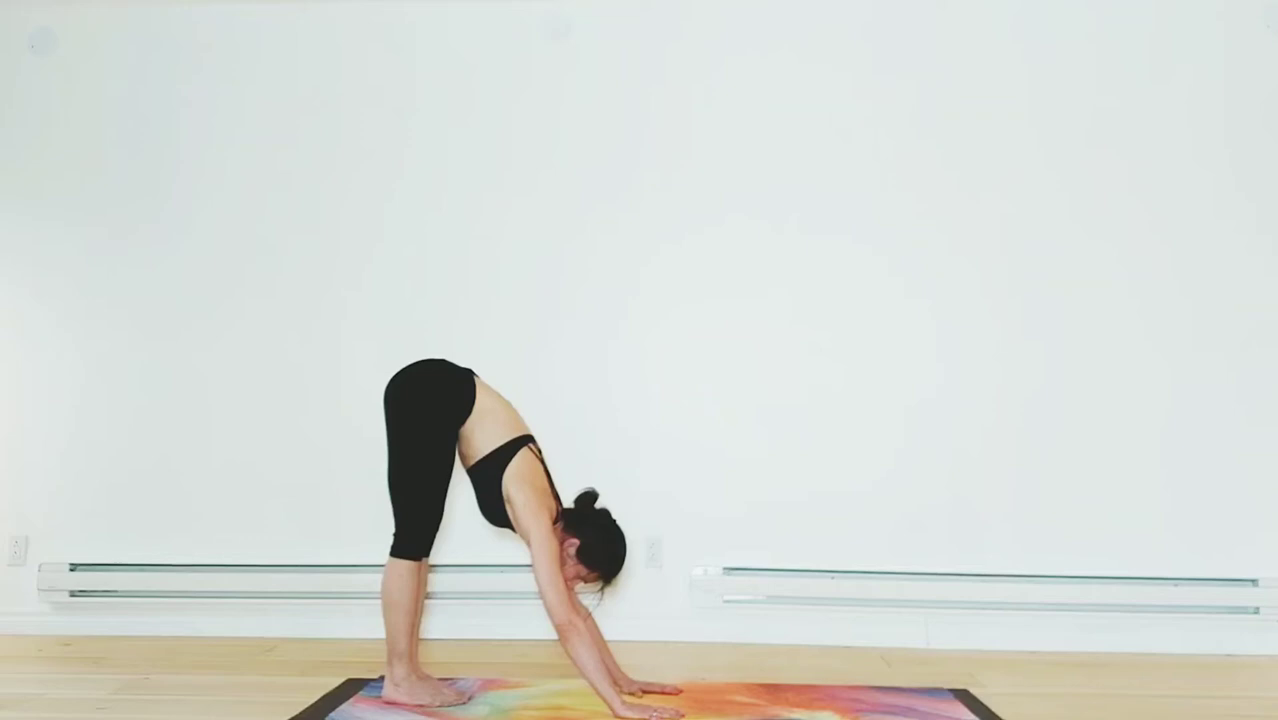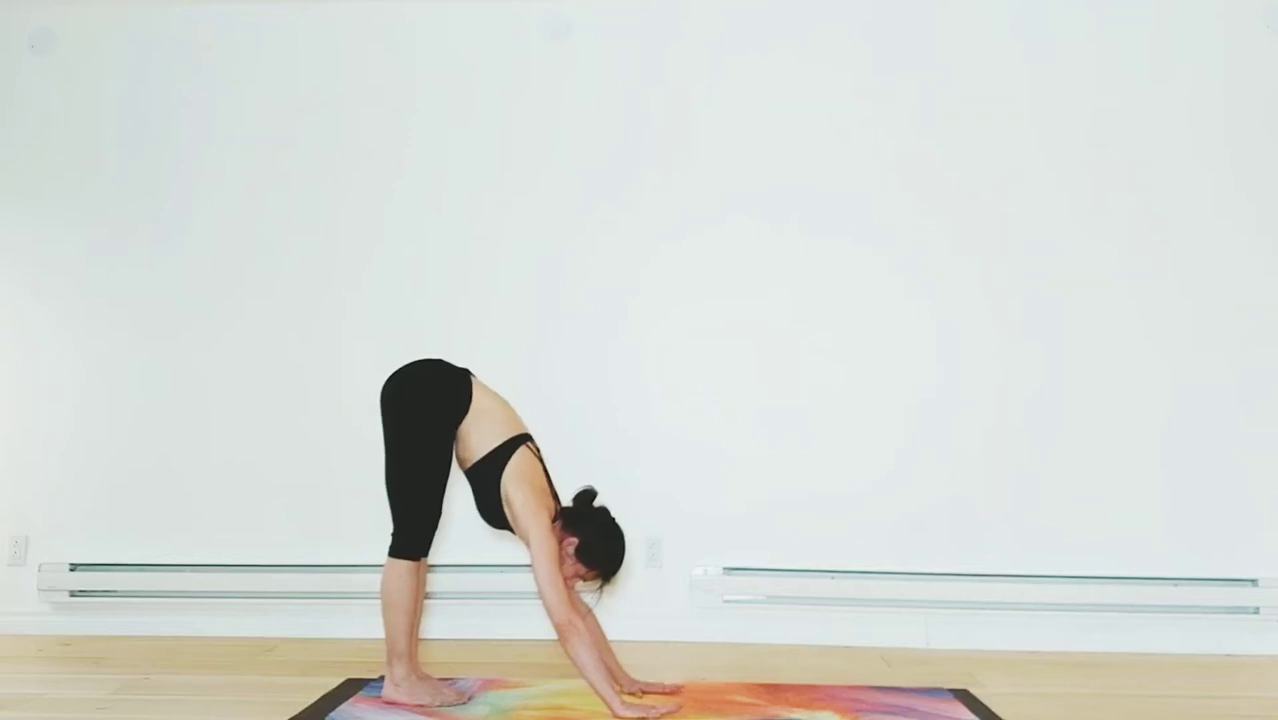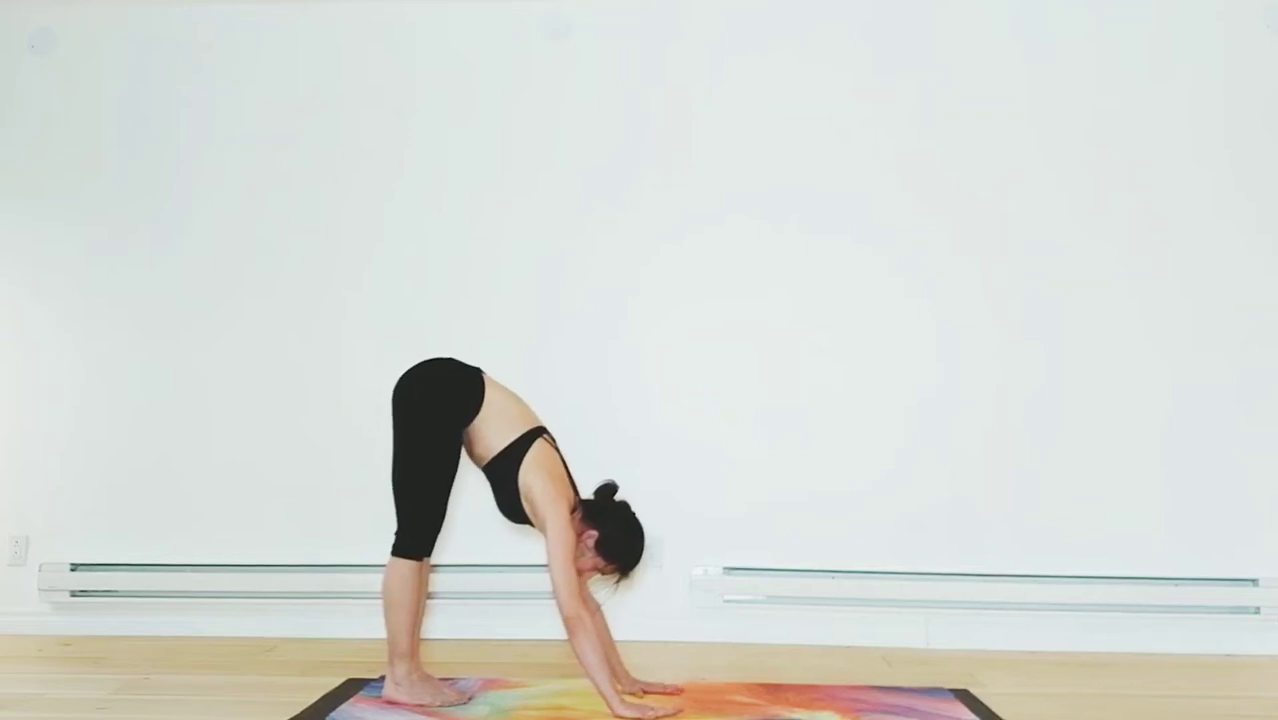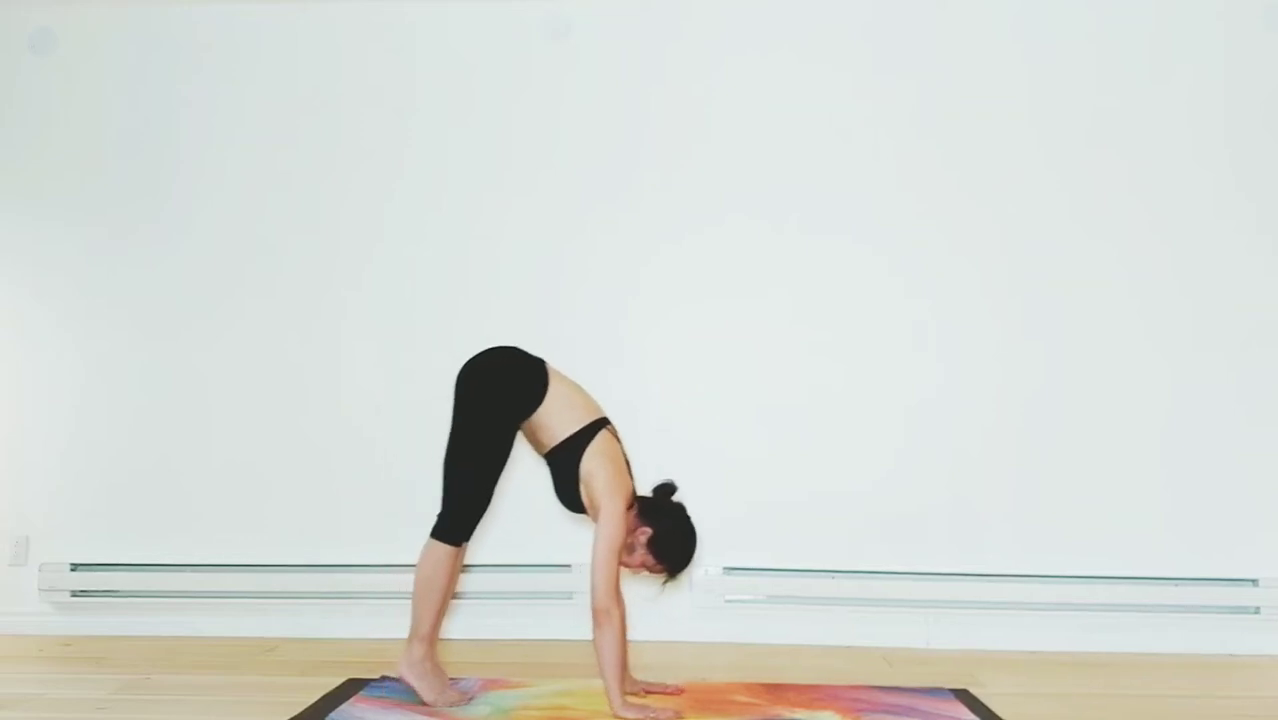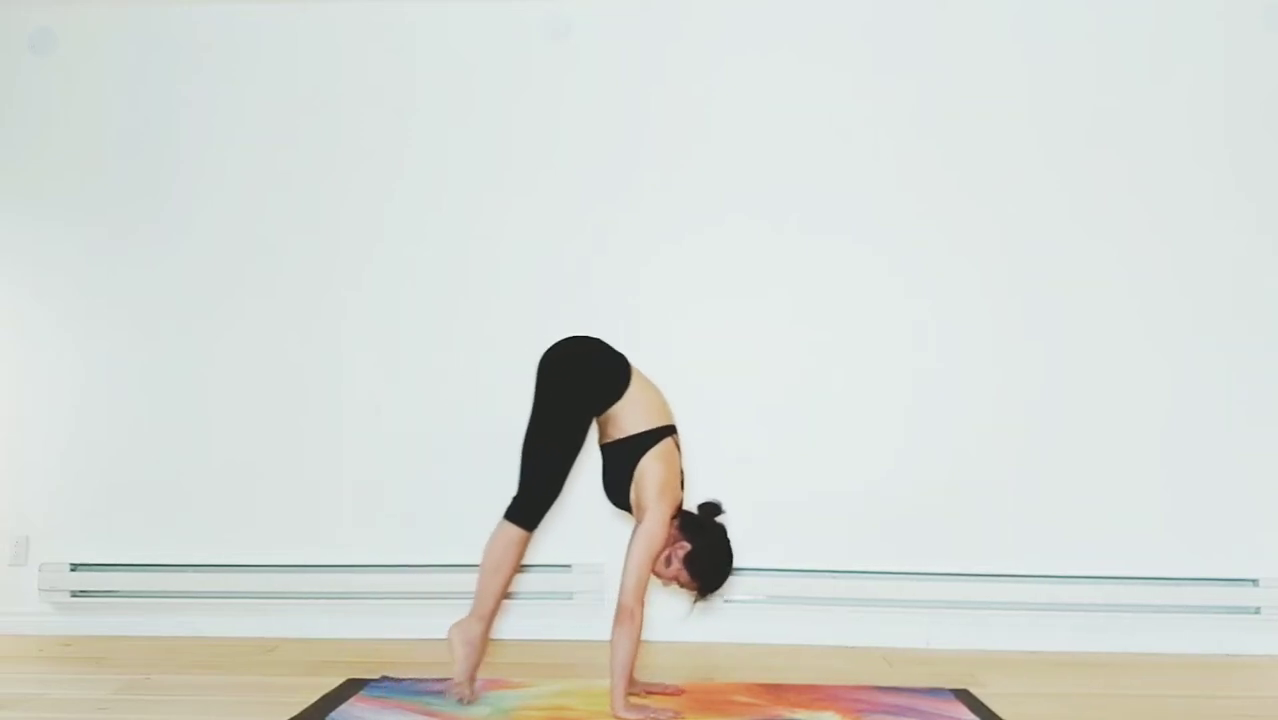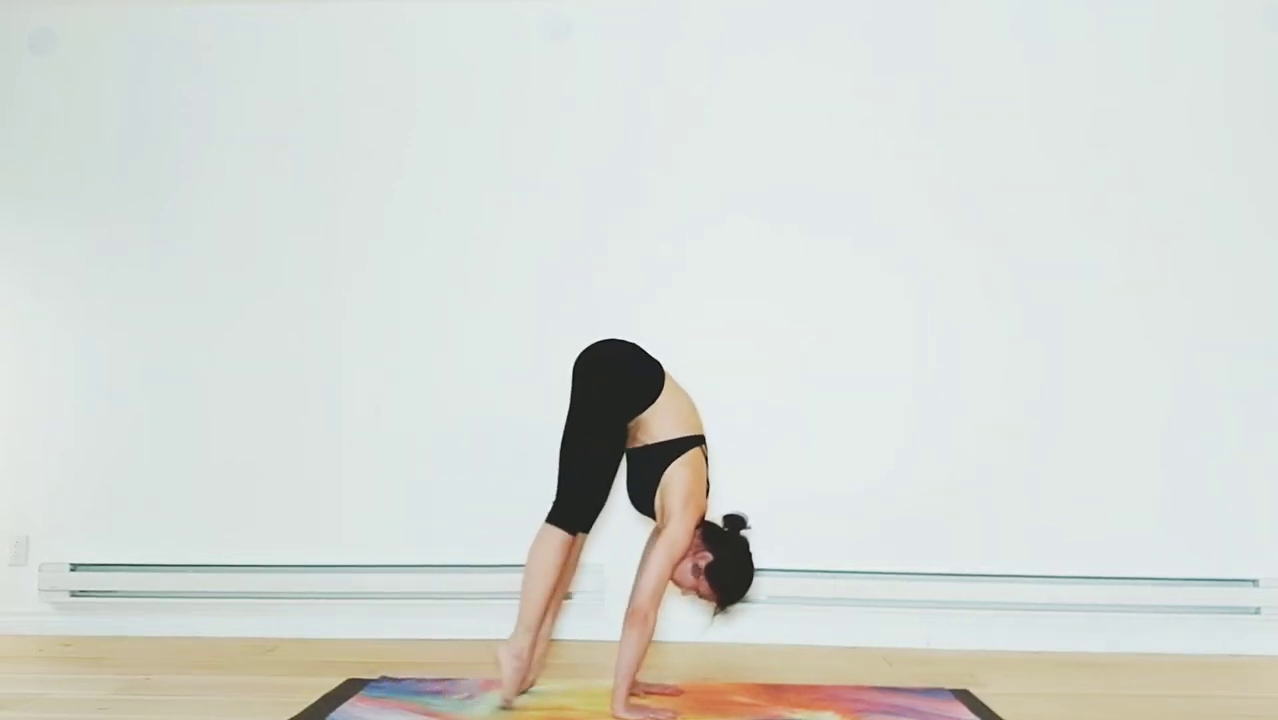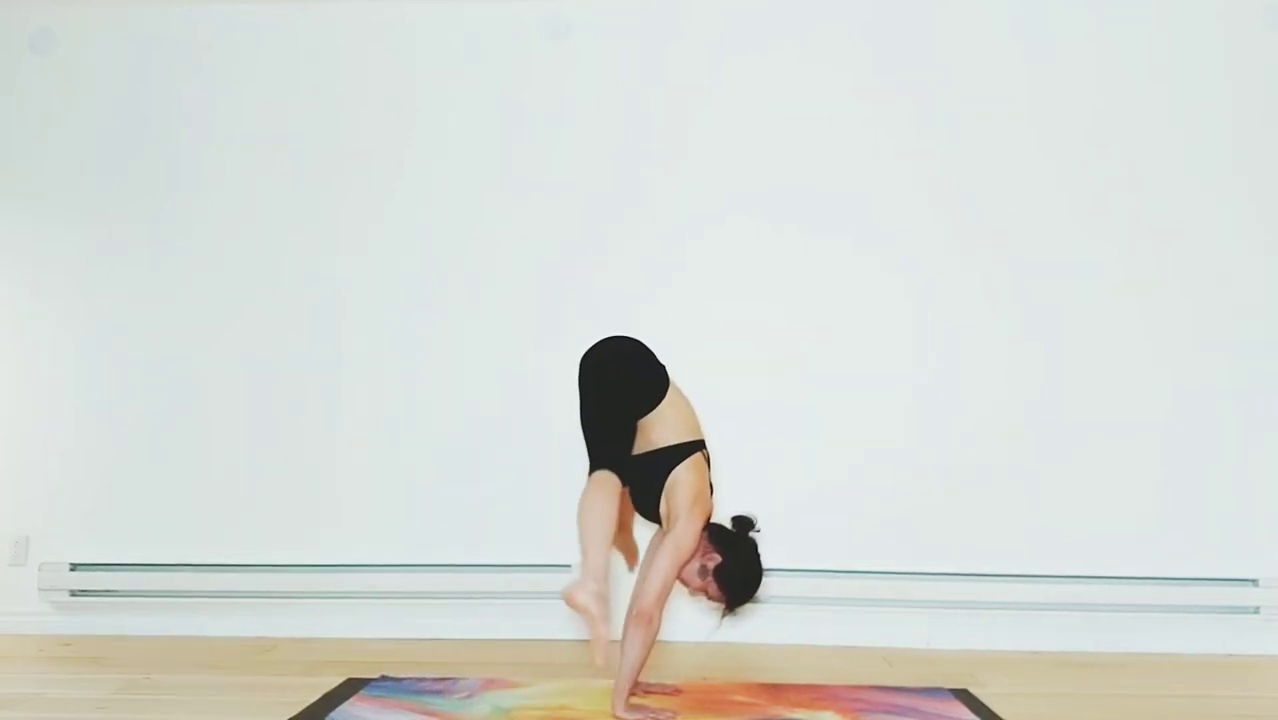
dt=0.5s
person 1, frame 1
left shoulder: (549, 518)
right shoulder: (539, 522)
left elbow: (574, 610)
right elbow: (566, 624)
left wrist: (622, 680)
left hip: (444, 398)
right hip: (424, 395)
left knee: (420, 539)
right knee: (413, 538)
left ankle: (408, 671)
right ankle: (399, 678)
person 1, frame 2
left shoulder: (548, 518)
right shoulder: (538, 522)
left elbow: (576, 608)
right elbow: (566, 623)
left wrist: (623, 680)
left hip: (441, 399)
right hip: (422, 396)
left knee: (417, 539)
right knee: (411, 539)
left ankle: (408, 671)
right ankle: (399, 679)
person 1, frame 3
left shoulder: (567, 511)
right shoulder: (559, 515)
left elbow: (585, 604)
right elbow: (574, 616)
left wrist: (625, 679)
left hip: (453, 398)
right hip: (432, 394)
left knee: (421, 539)
right knee: (416, 538)
left ankle: (409, 671)
right ankle: (401, 677)
person 1, frame 4
left shoulder: (620, 503)
right shoulder: (613, 503)
left elbow: (610, 598)
right elbow: (604, 607)
left wrist: (624, 679)
left hip: (515, 383)
right hip: (498, 381)
left knee: (461, 522)
right knee: (458, 521)
right ankle: (418, 655)
person 1, frame 5
left shoulder: (663, 508)
right shoulder: (659, 510)
left elbow: (631, 603)
right elbow: (629, 607)
left wrist: (628, 682)
left hip: (591, 373)
right hip: (578, 369)
left knee: (532, 505)
right knee: (531, 505)
right ankle: (473, 627)
person 1, frame 6
left shoulder: (679, 515)
right shoulder: (683, 519)
left elbow: (641, 606)
right elbow: (641, 610)
left wrist: (627, 682)
left hip: (622, 381)
left knee: (581, 517)
right knee: (571, 513)
left ankle: (537, 639)
right ankle: (522, 644)
person 1, frame 7
left shoulder: (684, 514)
right shoulder: (689, 523)
left elbow: (644, 606)
right elbow: (645, 612)
left wrist: (627, 681)
left hip: (627, 379)
right hip: (616, 367)
left knee: (624, 480)
right knee: (609, 473)
left ankle: (622, 537)
